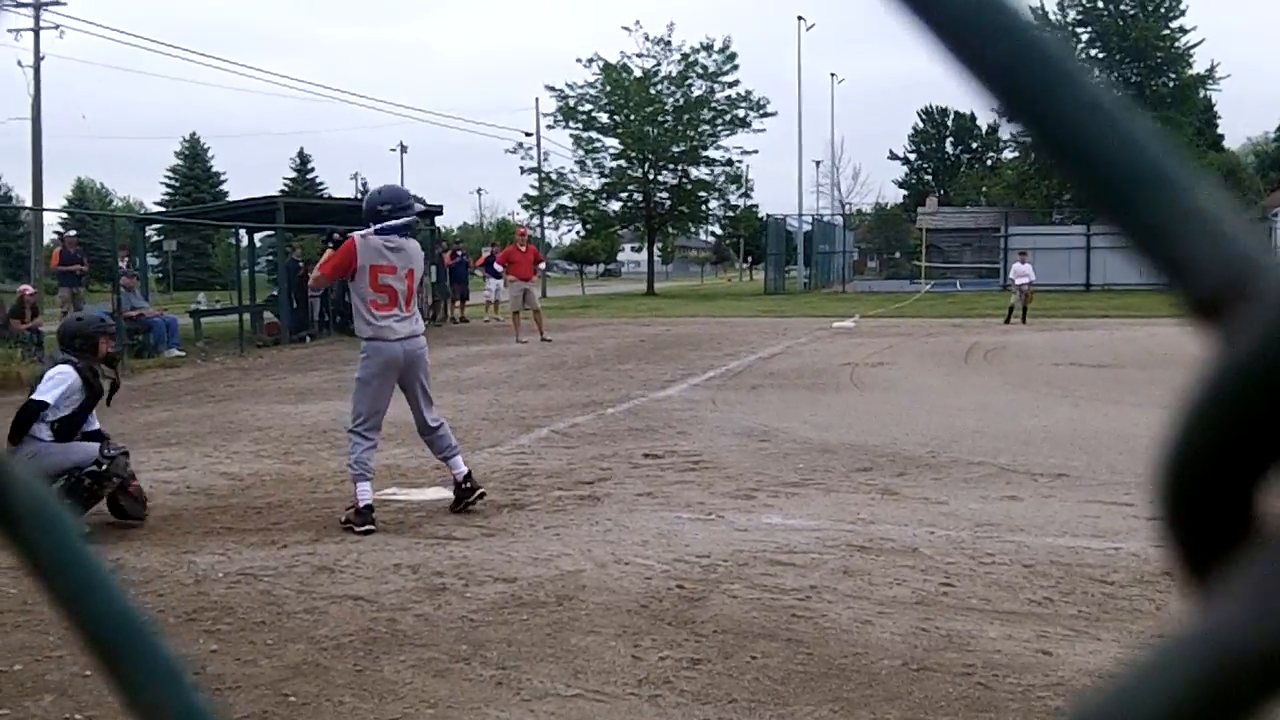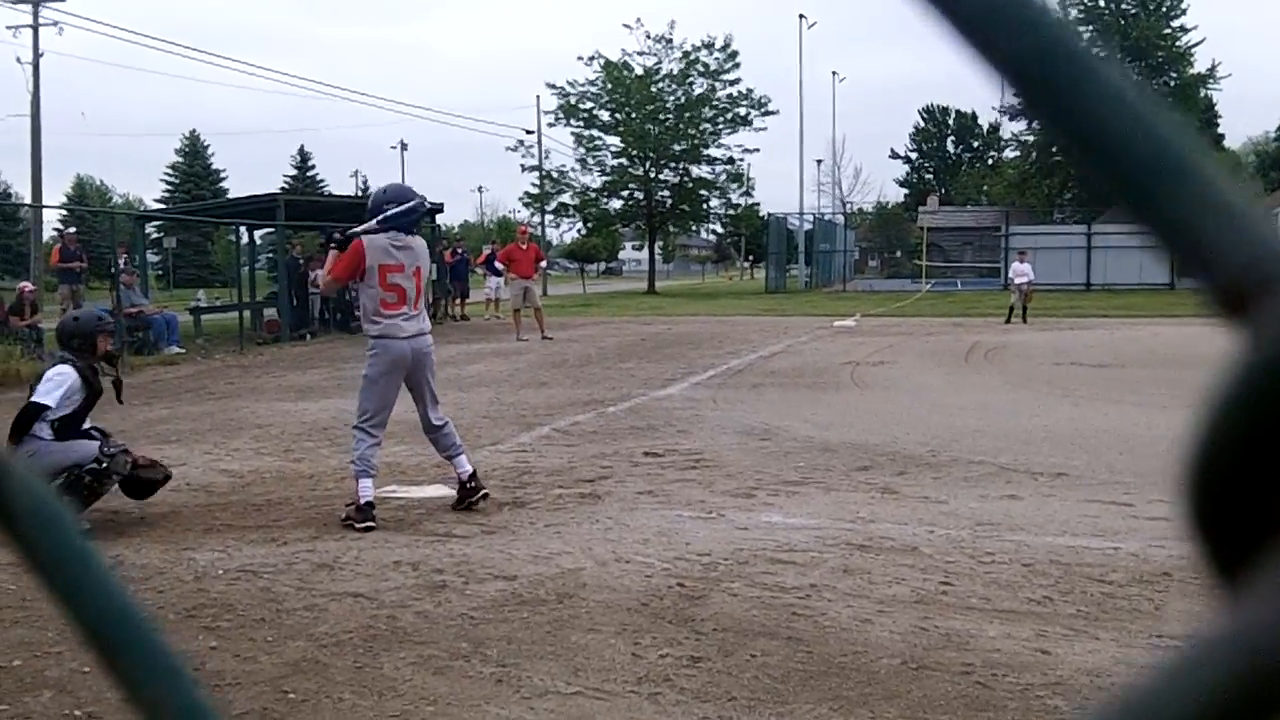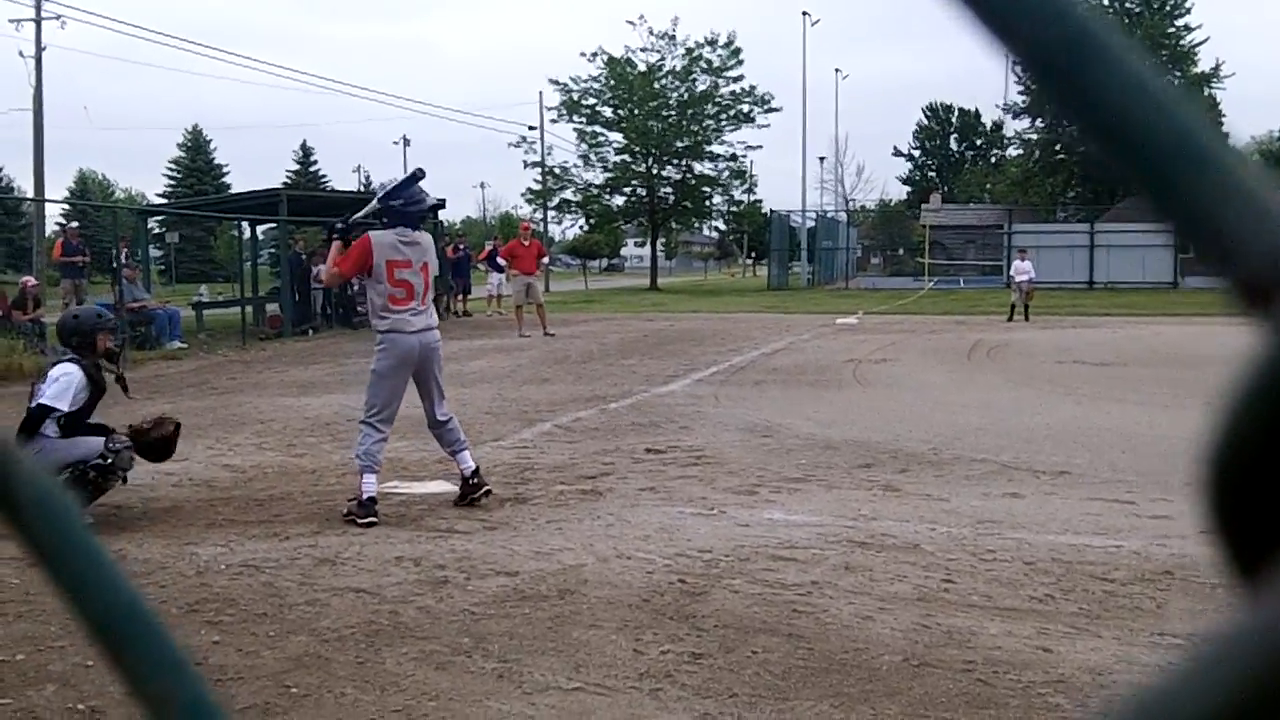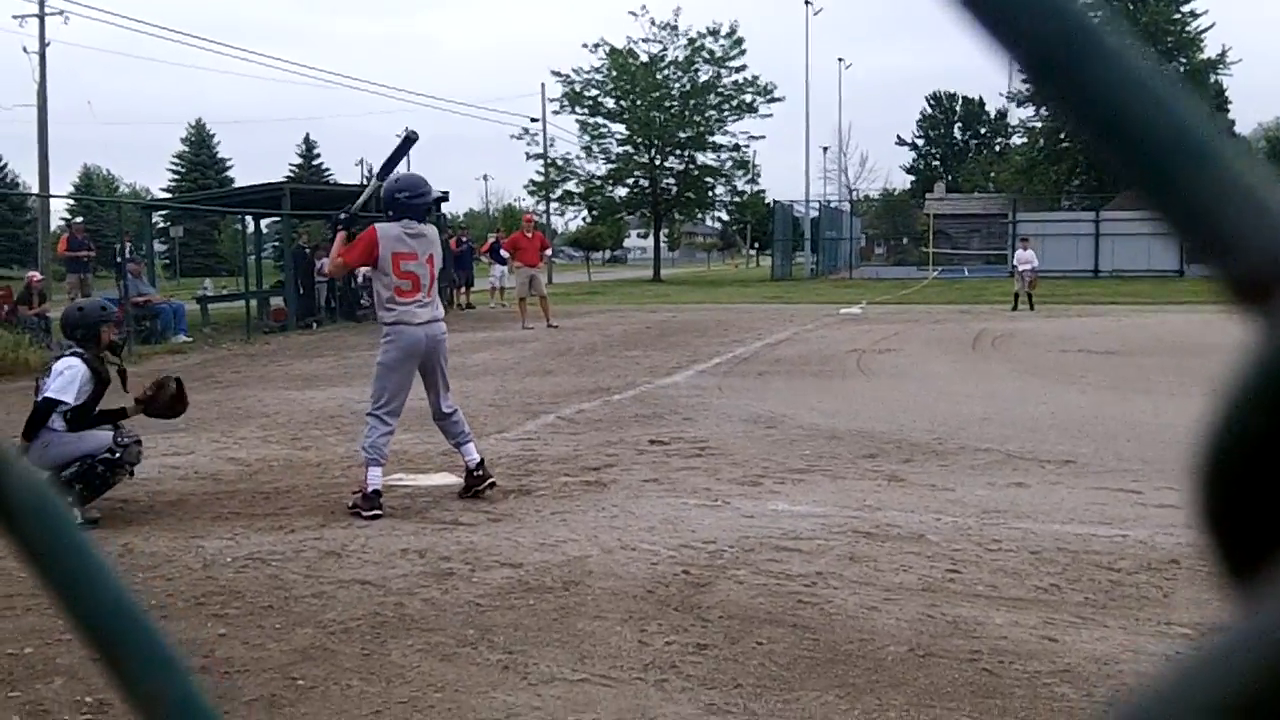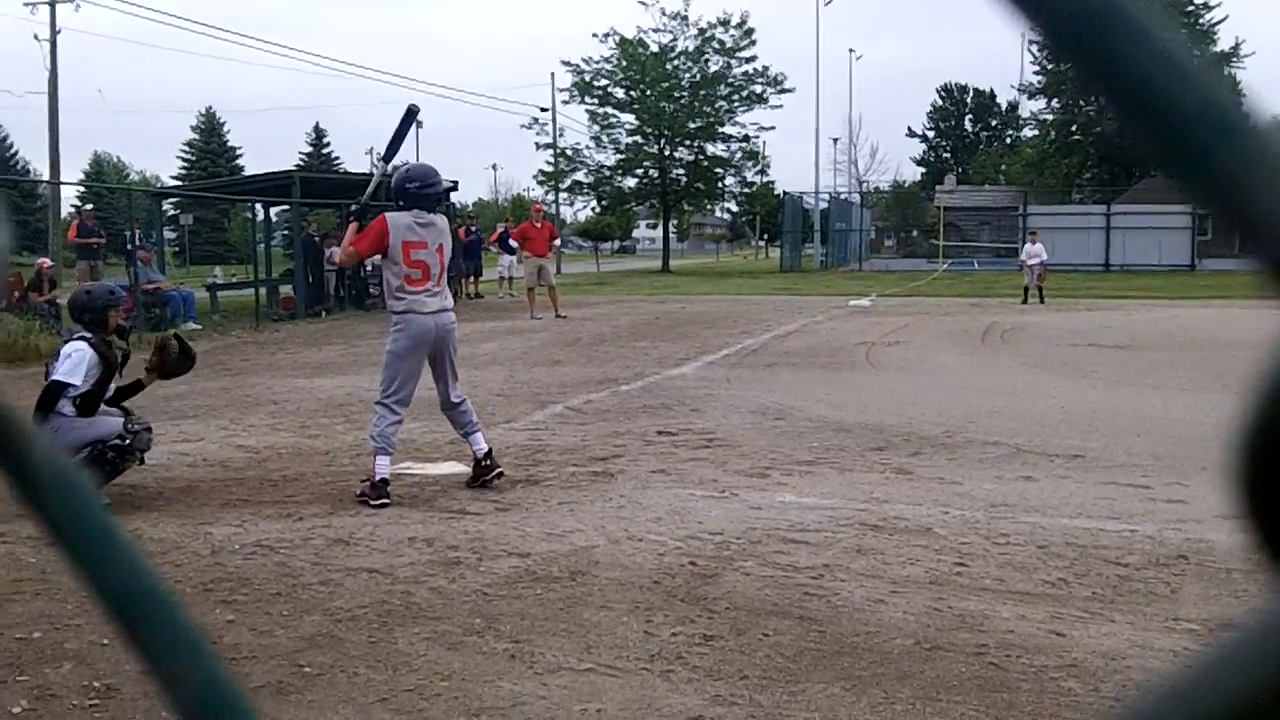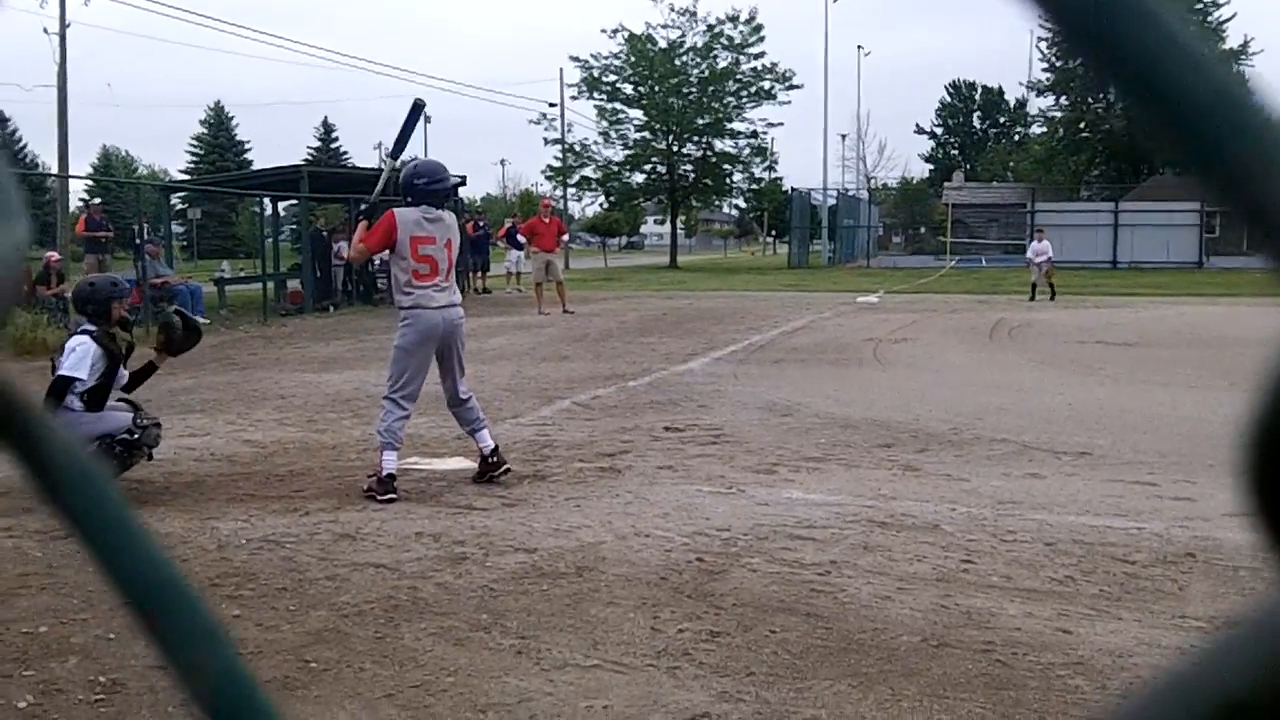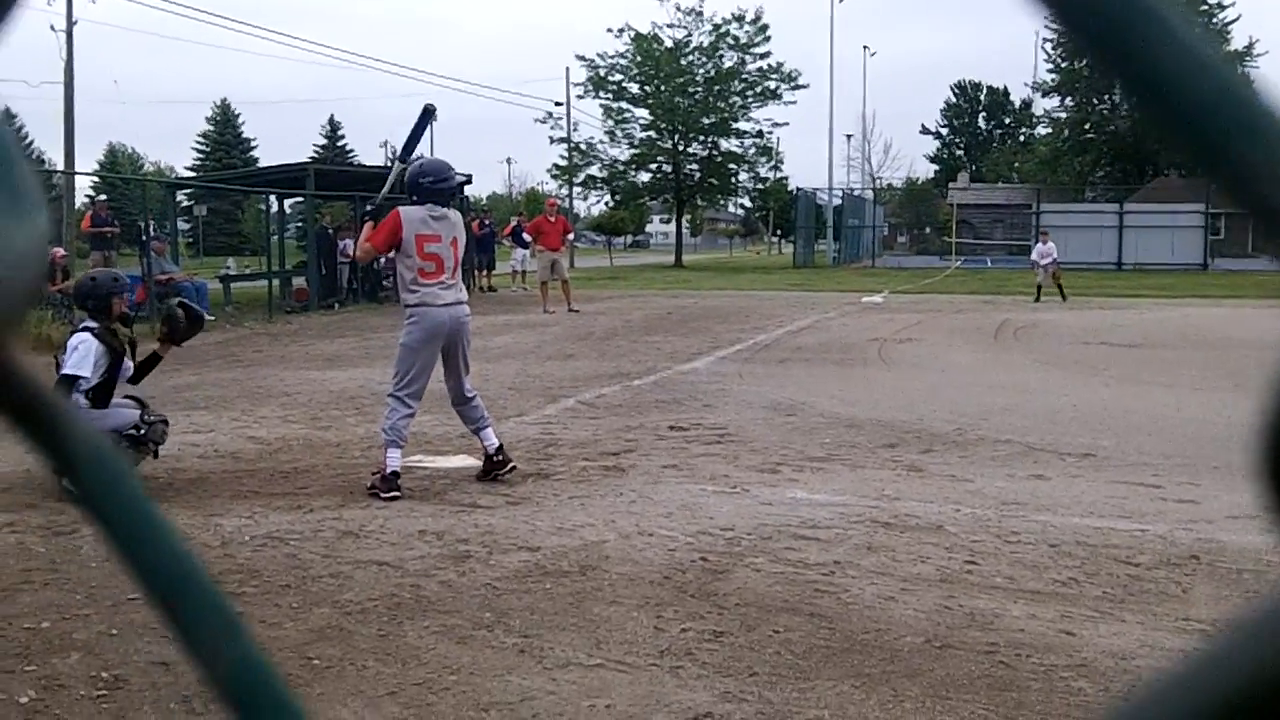
dt=0.1s
person 1, frame 1
left shoulder: (357, 246)
right shoulder: (414, 249)
left elbow: (316, 282)
left wrist: (332, 247)
left hip: (378, 348)
right hip: (414, 344)
left knee: (364, 429)
right knee: (428, 418)
left ankle: (363, 508)
right ankle: (465, 481)
person 1, frame 2
left shoulder: (364, 246)
right shoulder: (421, 247)
left elbow: (328, 286)
left wrist: (334, 249)
left hip: (386, 346)
right hip: (421, 342)
left knee: (368, 426)
right knee: (434, 417)
left ankle: (364, 504)
right ankle: (469, 481)
person 1, frame 3
left shoulder: (372, 241)
right shoulder: (427, 242)
left elbow: (331, 279)
left wrist: (337, 240)
left hip: (394, 341)
right hip: (429, 337)
left knee: (375, 421)
right knee: (438, 412)
left ankle: (366, 500)
right ankle: (472, 477)
person 1, frame 4
left shoulder: (378, 234)
right shoulder: (432, 235)
left elbow: (335, 268)
left wrist: (342, 229)
left hip: (401, 333)
right hip: (435, 330)
left knee: (382, 413)
right knee: (444, 405)
left ankle: (371, 492)
right ankle: (477, 470)
person 1, frame 5
left shoulder: (388, 223)
right shoulder: (443, 224)
left elbow: (346, 258)
left wrist: (353, 220)
left hip: (410, 322)
right hip: (444, 319)
left knee: (391, 402)
right knee: (452, 395)
left ankle: (379, 481)
right ankle: (485, 459)
person 1, frame 6
left shoulder: (397, 219)
right shoulder: (450, 221)
left elbow: (356, 255)
left wrist: (363, 219)
left hip: (418, 318)
right hip: (452, 315)
left knee: (398, 397)
right knee: (458, 391)
left ankle: (386, 476)
right ankle: (491, 456)
person 1, frame 7
left shoulder: (402, 217)
right shoulder: (456, 219)
left elbow: (363, 255)
left wrist: (369, 220)
left hip: (424, 316)
right hip: (458, 312)
left knee: (403, 395)
right knee: (462, 389)
left ankle: (390, 474)
right ankle: (496, 455)
person 2, frame 1
left shoulder: (88, 377)
right shoulder: (67, 374)
left elbow: (92, 432)
right elbow: (28, 411)
right wrist: (11, 453)
left hip: (45, 451)
right hip: (32, 454)
right knee: (115, 458)
person 2, frame 2
left shoulder: (85, 374)
right shoulder: (66, 373)
left elbow: (80, 430)
right elbow: (29, 413)
right wrist: (12, 454)
left hip: (52, 448)
right hip: (35, 451)
right knee: (115, 456)
person 2, frame 3
left shoulder: (90, 370)
right shoulder: (72, 372)
left elbow: (79, 426)
right elbow: (38, 413)
left wrist: (124, 436)
left hip: (53, 445)
right hip: (40, 449)
right knee: (120, 451)
person 2, frame 4
left shoulder: (92, 364)
right shoulder: (75, 366)
left elbow: (88, 418)
right elbow: (42, 410)
left wrist: (131, 410)
right wrist: (21, 452)
left hip: (60, 439)
right hip: (46, 444)
left knee: (114, 432)
right knee: (127, 447)
left ankle: (58, 485)
right ankle: (65, 503)
person 2, frame 5
left shoulder: (101, 347)
right shoulder: (83, 349)
left elbow: (109, 397)
right elbow: (52, 392)
left wrist: (147, 380)
left hip: (71, 423)
right hip: (57, 429)
left knee: (119, 416)
right knee: (138, 434)
person 2, frame 6
left shoulder: (106, 339)
right shoulder: (86, 343)
left elbow: (126, 384)
right elbow: (58, 388)
left wrist: (158, 359)
left hip: (82, 417)
right hip: (68, 423)
left knee: (129, 410)
right knee: (147, 428)
person 2, frame 7
left shoulder: (109, 336)
right shoulder: (88, 340)
left elbow: (132, 375)
right elbow: (63, 385)
left wrist: (163, 348)
left hip: (90, 413)
left knee: (135, 406)
right knee: (154, 427)
